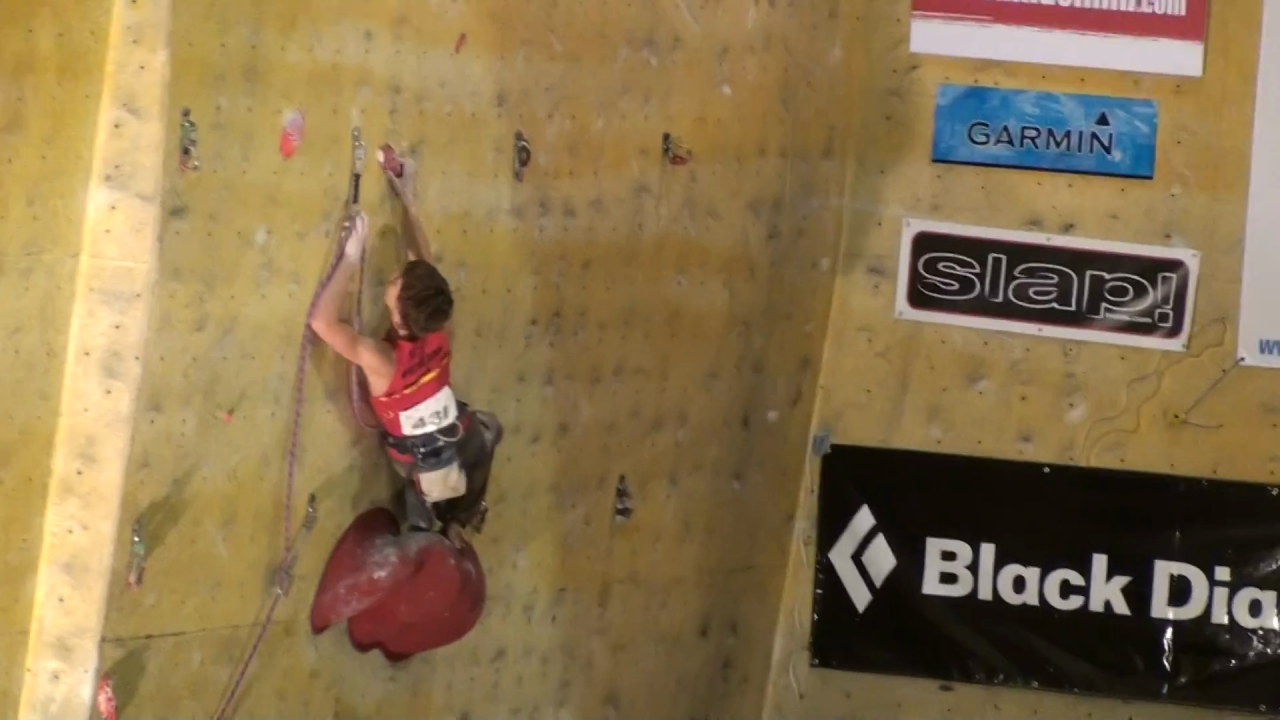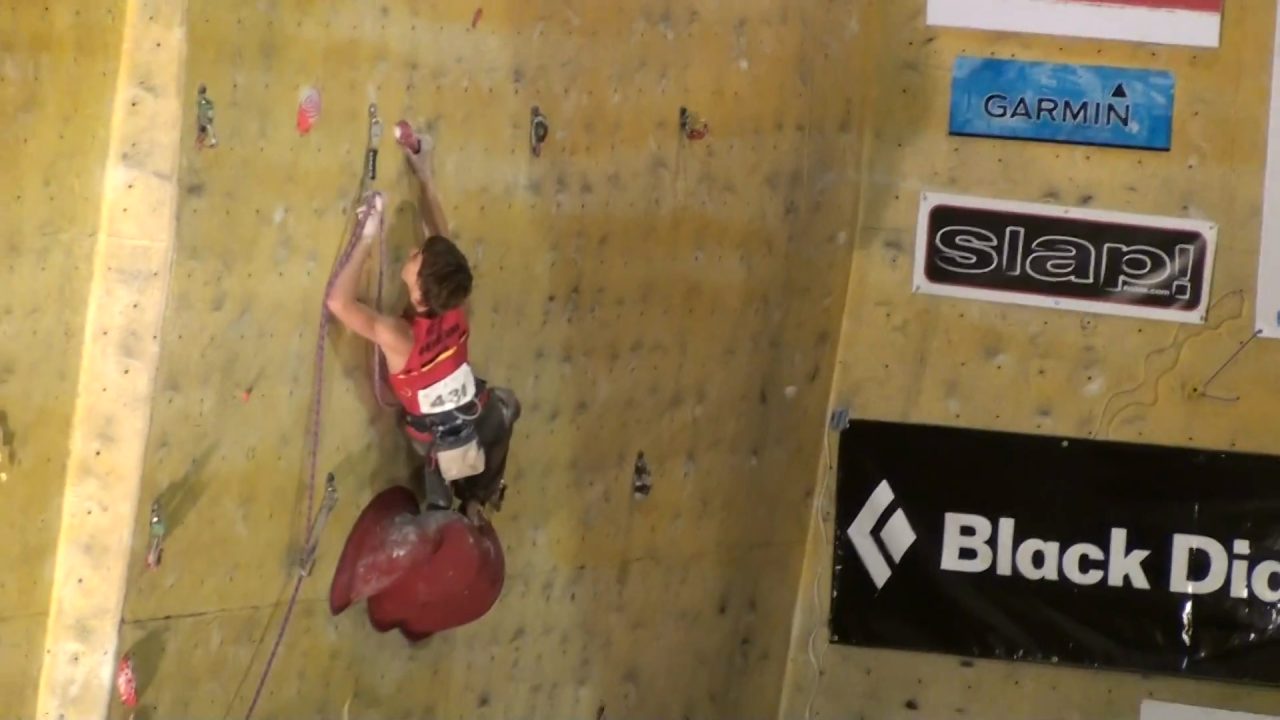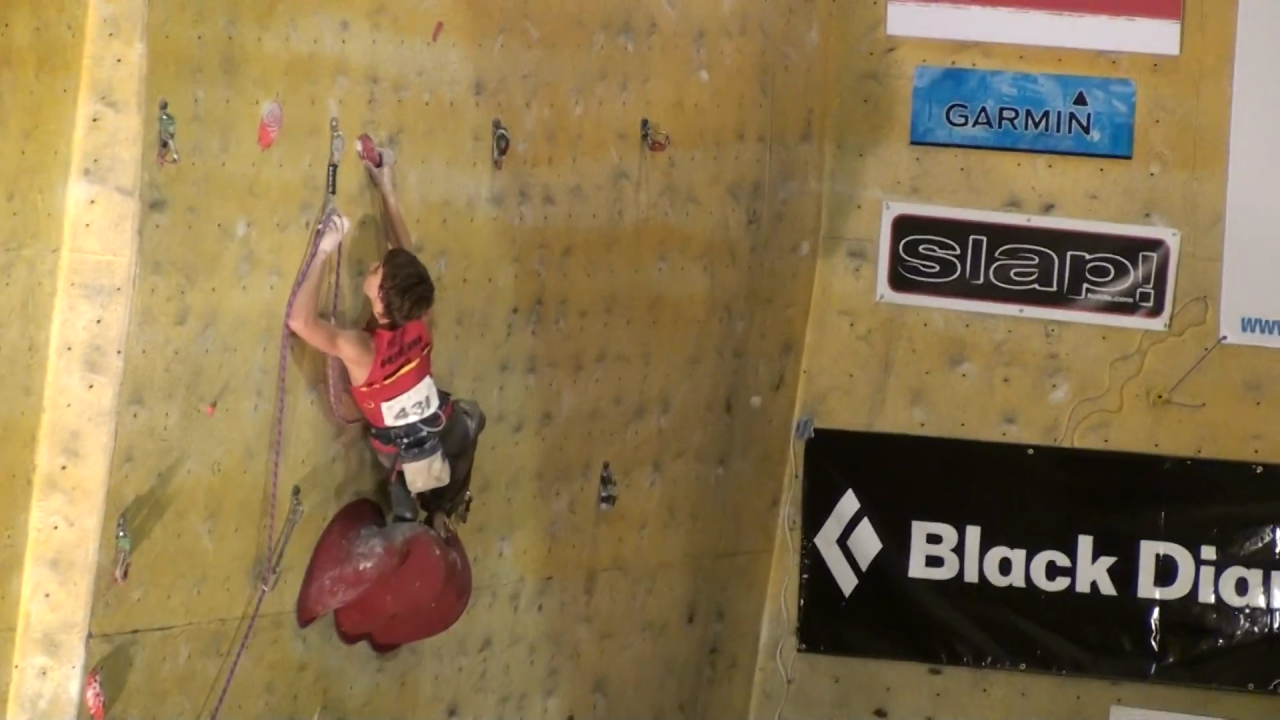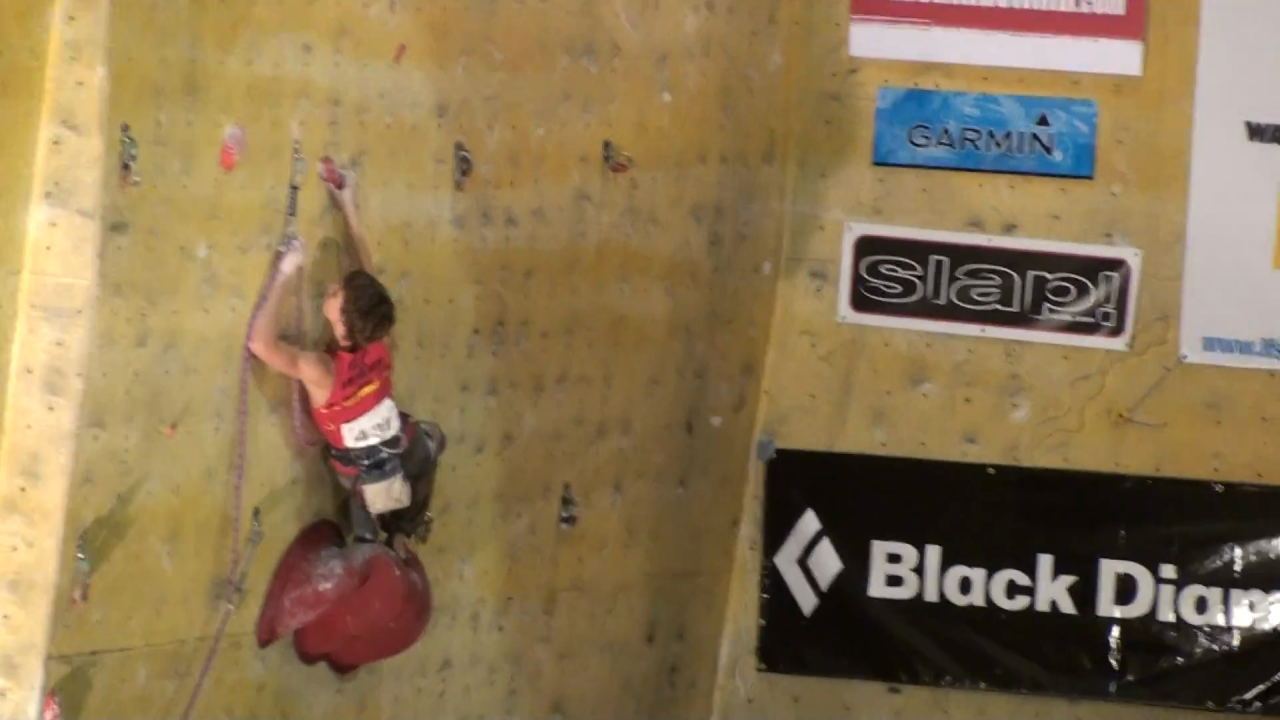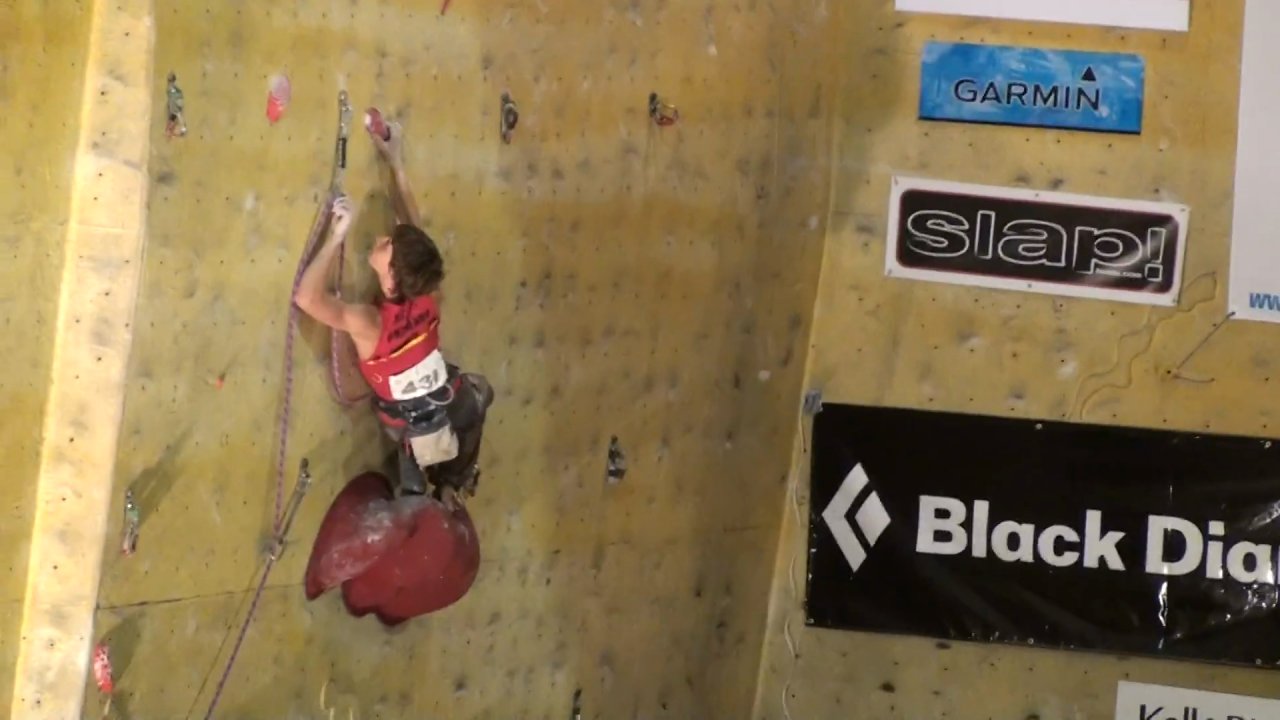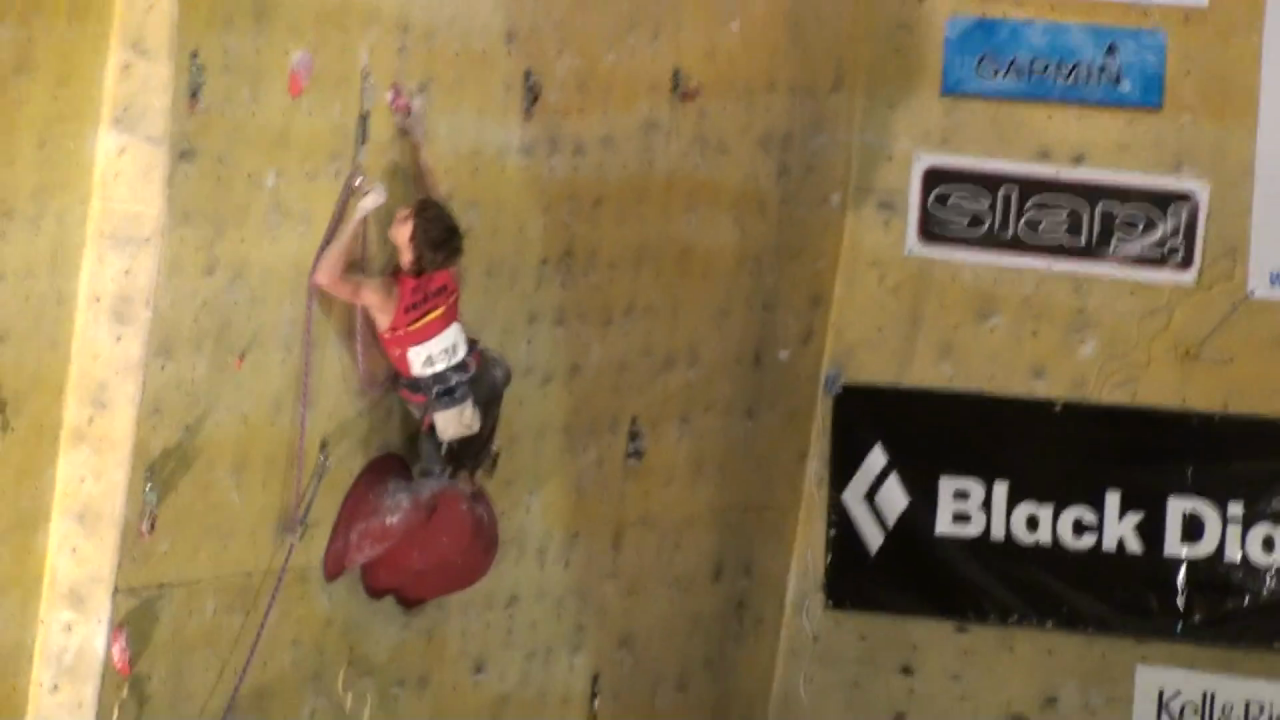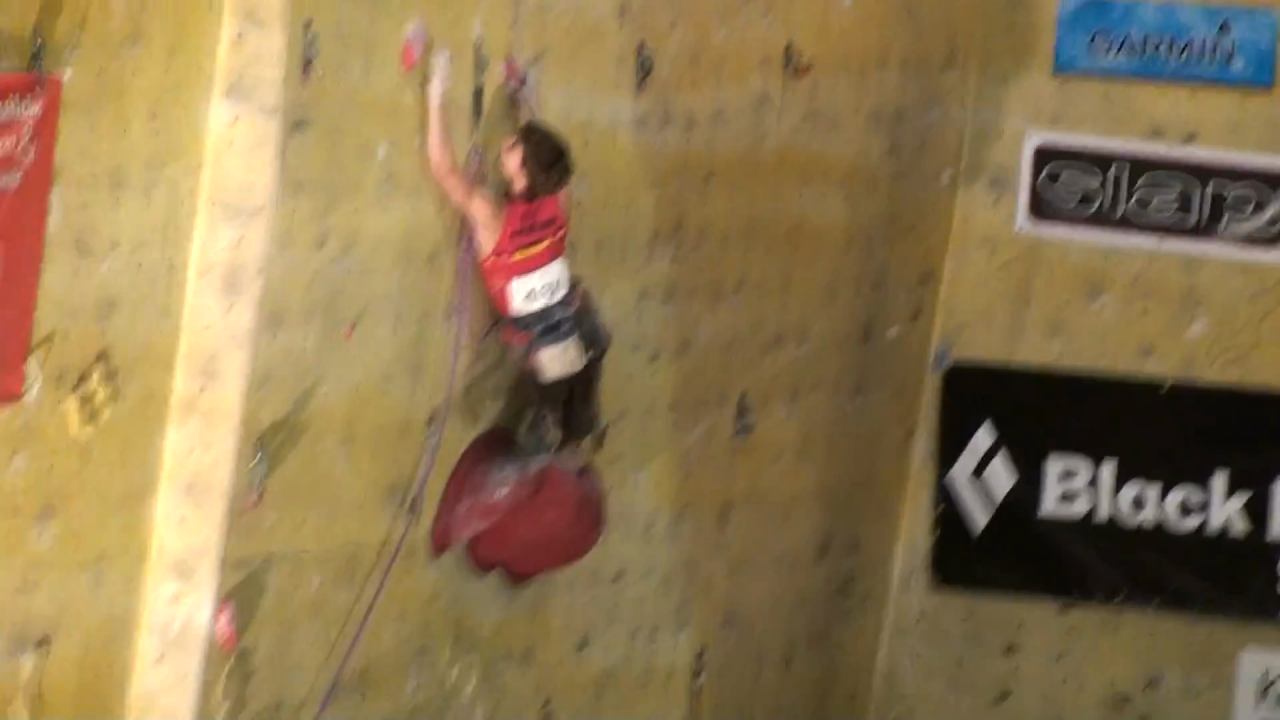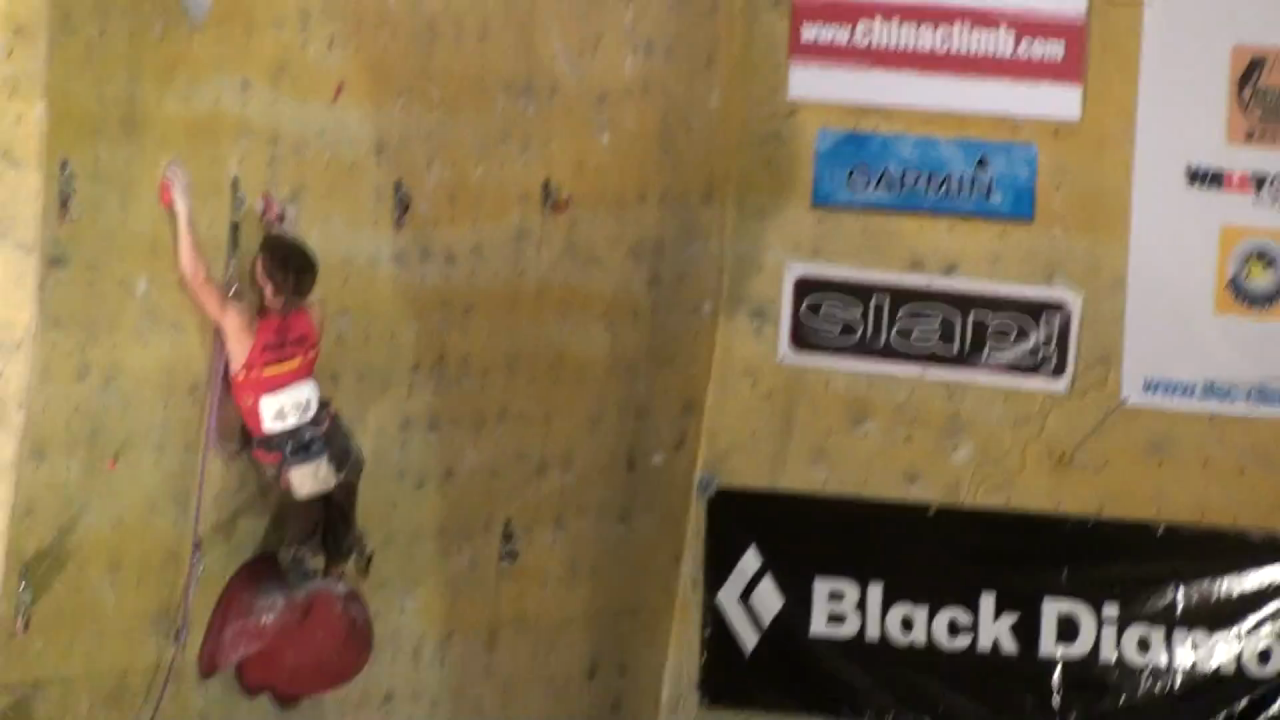
dt=0.4s
person 1, frame 1
left shoulder: (382, 360)
right shoulder: (439, 332)
left elbow: (322, 321)
right elbow: (424, 263)
left wrist: (351, 256)
right wrist: (406, 198)
left hip: (425, 469)
right hip: (462, 446)
right knee: (488, 425)
right ankle: (460, 519)
person 1, frame 2
left shoulder: (400, 337)
right shoulder: (457, 309)
left elbow: (339, 302)
right elbow: (441, 239)
left wrist: (368, 236)
right wrist: (424, 174)
left hip: (443, 447)
right hip: (481, 422)
right knee: (506, 402)
right ankle: (478, 497)
person 1, frame 3
left shoulder: (361, 349)
right shoulder: (420, 321)
left elbow: (299, 321)
right elbow: (404, 252)
left wrist: (324, 251)
right wrist: (386, 187)
left hip: (407, 457)
right hip: (447, 436)
right knee: (470, 414)
right ankle: (444, 509)
person 1, frame 4
left shoulder: (321, 371)
right shoulder: (379, 342)
left elbow: (260, 342)
right elbow: (365, 275)
left wrist: (284, 274)
right wrist: (348, 209)
left hip: (367, 479)
right hip: (407, 456)
right knee: (431, 436)
right ankle: (405, 529)
person 1, frame 5
left shoulder: (368, 323)
right shoulder: (427, 295)
left elbow: (306, 297)
right elbow: (413, 227)
left wrist: (337, 235)
right wrist: (395, 162)
left hip: (415, 431)
right hip: (456, 409)
right knee: (480, 389)
right ankle: (454, 482)
person 1, frame 6
left shoulder: (385, 295)
right shoulder: (446, 268)
left elbow: (325, 276)
right elbow: (435, 204)
left wrist: (360, 213)
right wrist: (417, 141)
left hip: (438, 404)
right hip: (477, 383)
right ankle: (474, 462)
person 1, frame 7
left shoulder: (491, 213)
right shoulder: (557, 199)
left elbow: (443, 166)
right elbow: (540, 150)
left wrist: (437, 90)
right wrist: (520, 101)
left hip: (540, 343)
right hip: (579, 326)
right ankle: (576, 436)
person 1, frame 8
left shoulder: (242, 325)
right shoulder: (310, 319)
left elbow: (195, 276)
right elbow: (293, 274)
left wrist: (181, 208)
right wrist: (274, 230)
left hip: (290, 459)
right hip: (329, 444)
right ankle: (341, 556)
